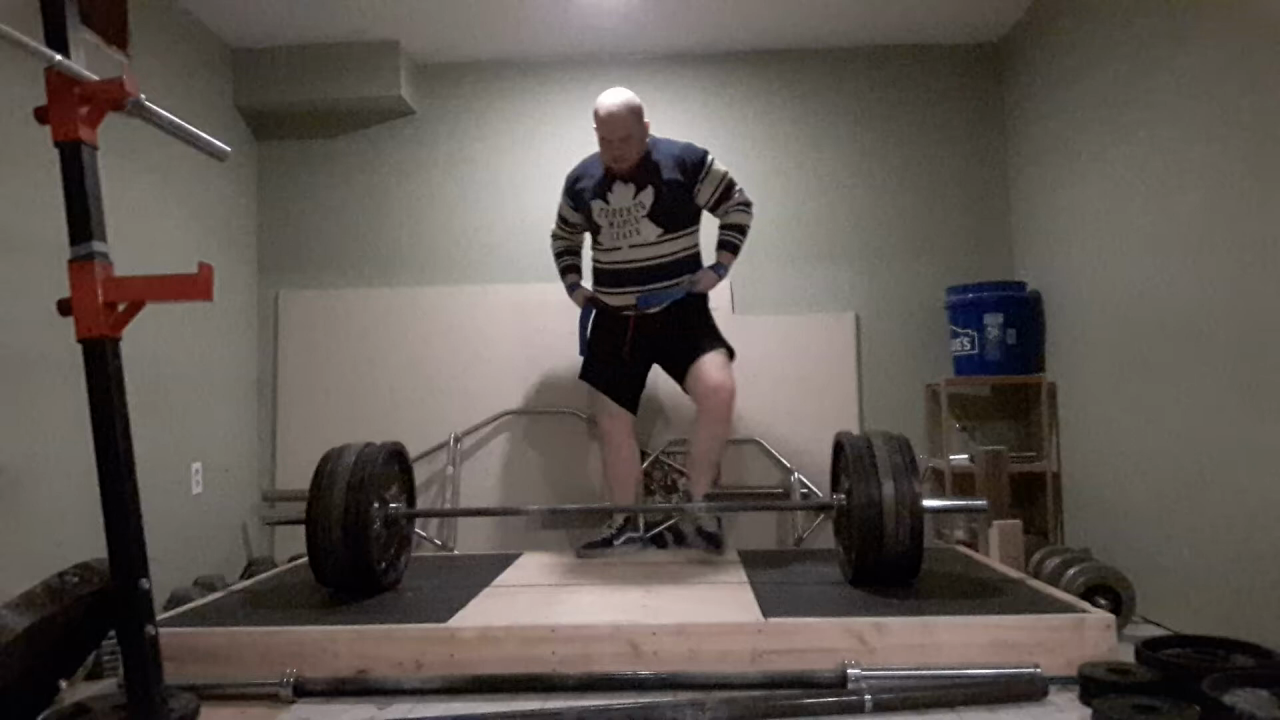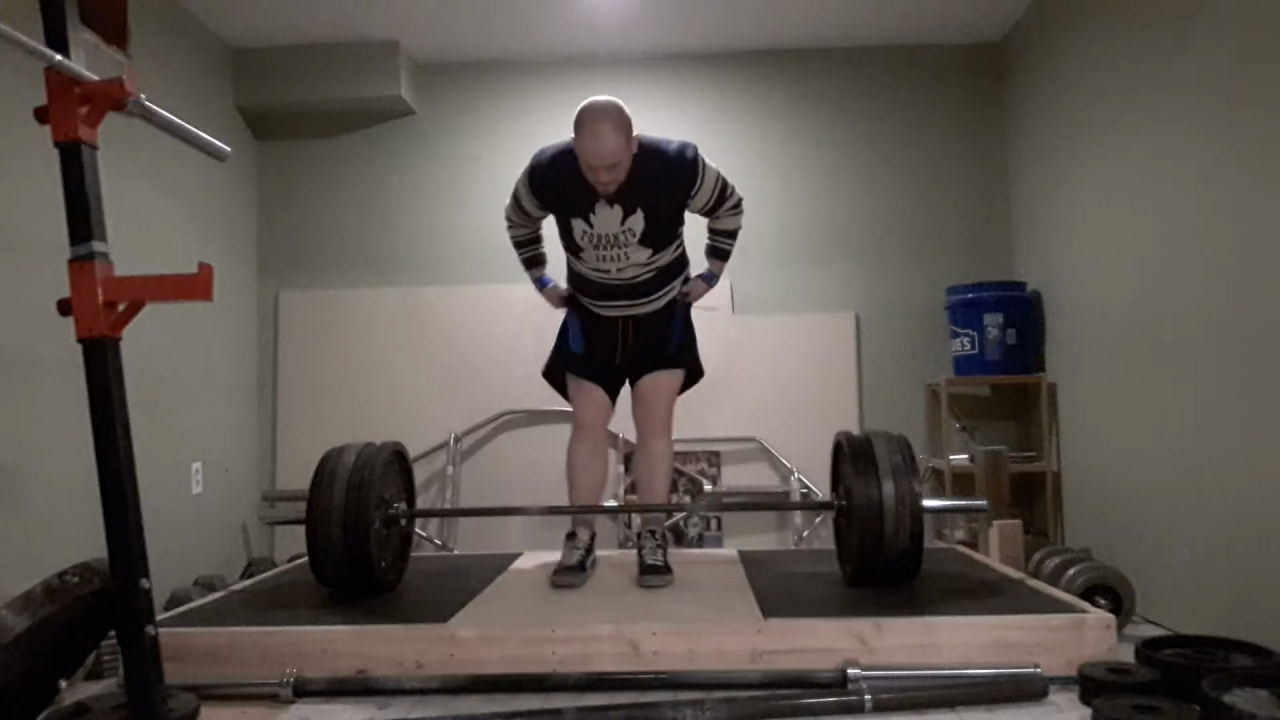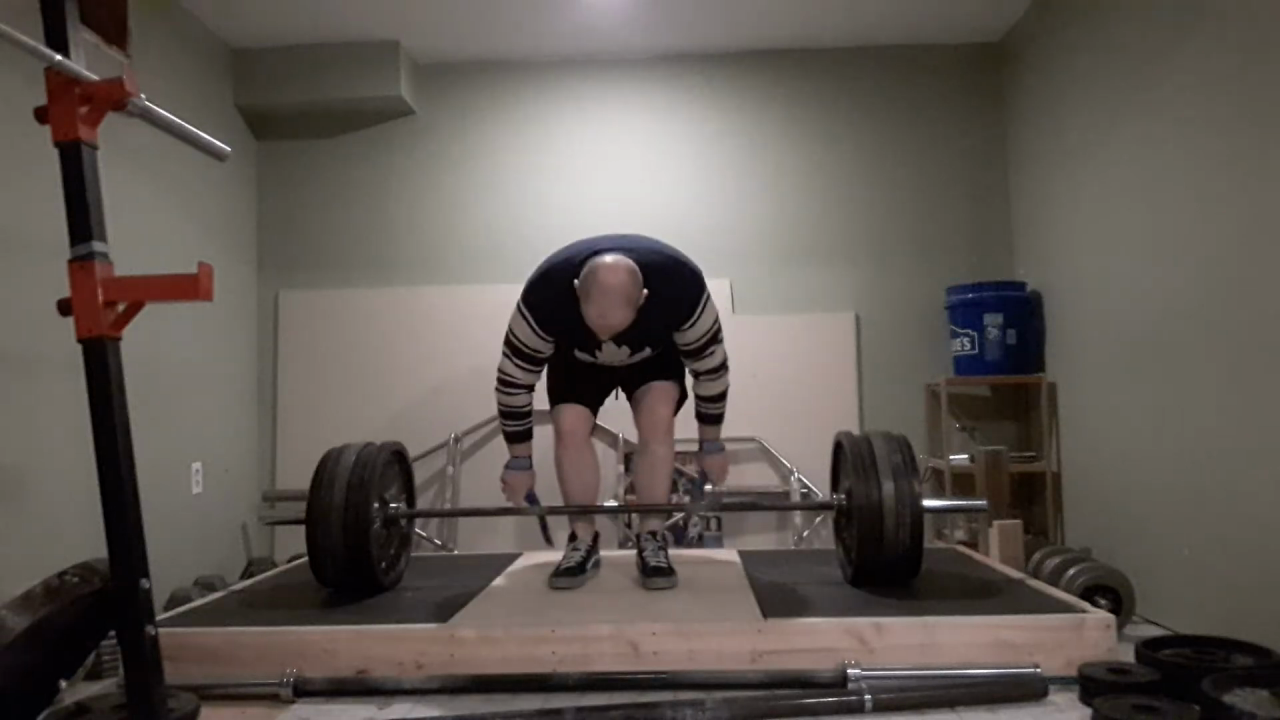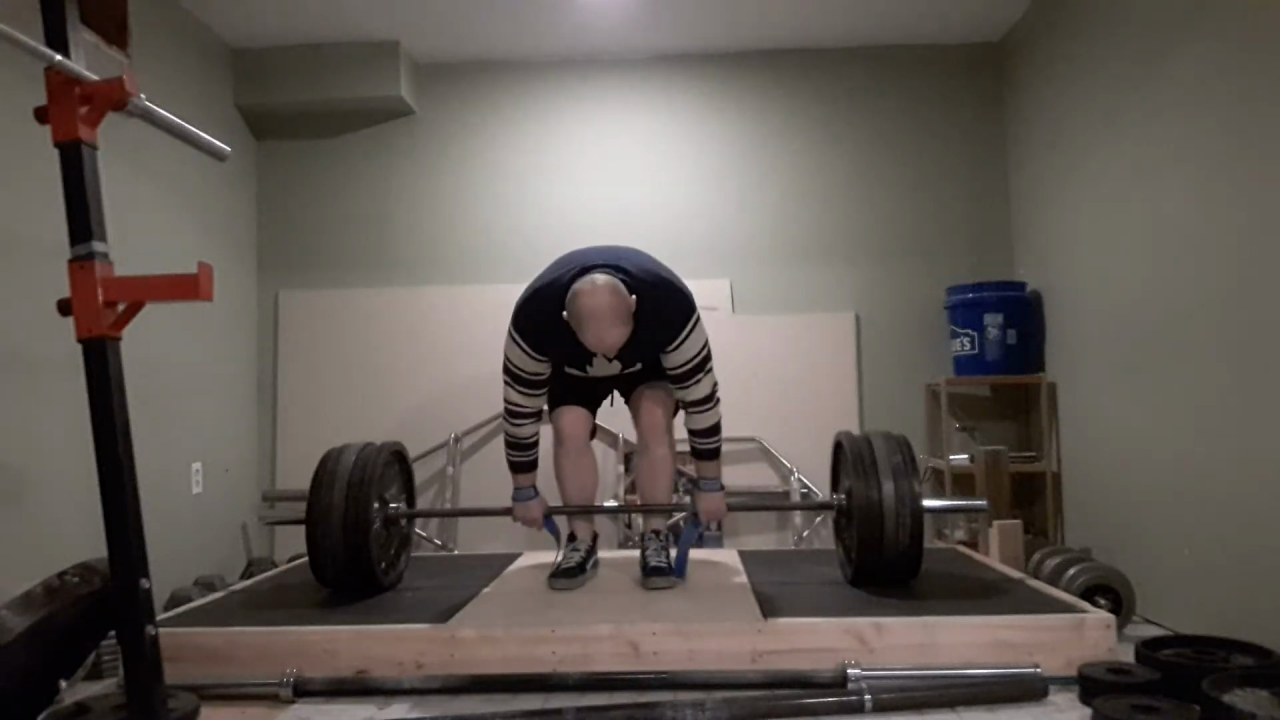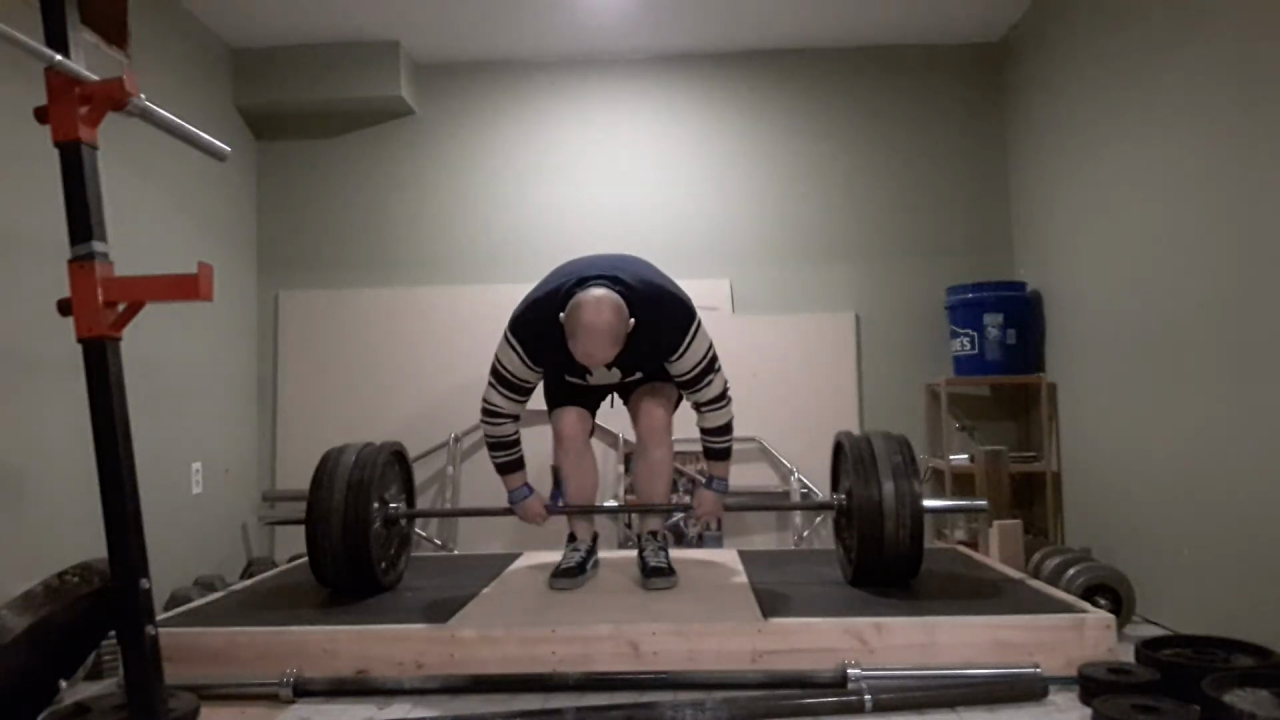
dt=0.7s
person 1, frame 1
left shoulder: (688, 162)
right shoulder: (580, 180)
left elbow: (738, 206)
right elbow: (563, 237)
left wrist: (720, 266)
right wrist: (572, 284)
left hip: (679, 310)
right hip: (613, 320)
left knee: (718, 391)
right knee: (614, 425)
left ankle: (700, 509)
right ankle: (626, 524)
person 1, frame 2
left shoulder: (677, 164)
right shoulder: (547, 171)
left elbow: (729, 207)
right elbow: (519, 220)
left wrist: (711, 272)
right wrist: (540, 279)
left hip: (661, 314)
right hip: (589, 317)
left knee: (654, 422)
right knee: (590, 423)
left ankle: (652, 538)
right ankle: (581, 538)
person 1, frame 3
left shoulder: (681, 284)
right shoulder: (545, 293)
left elbow: (711, 367)
right elbow: (513, 379)
left wrist: (711, 445)
right wrist: (520, 462)
left hip: (654, 352)
right hip: (575, 358)
left knee: (657, 421)
right knee: (570, 427)
left ankle: (651, 539)
right ankle: (583, 541)
person 1, frame 4
left shoulder: (669, 303)
right shoulder: (534, 314)
left elbow: (700, 397)
right elbow: (521, 407)
left wrist: (709, 484)
right wrist: (525, 491)
left hip: (647, 358)
left knee: (655, 420)
right knee: (570, 429)
left ankle: (655, 539)
right ankle: (582, 541)
person 1, frame 5
left shoulder: (670, 314)
right shoulder: (532, 323)
left elbow: (713, 398)
right elbow: (498, 410)
left wrist: (716, 484)
right wrist: (518, 491)
left hip: (648, 360)
left knee: (654, 422)
right knee: (568, 429)
left ankle: (652, 541)
right ankle: (582, 541)
